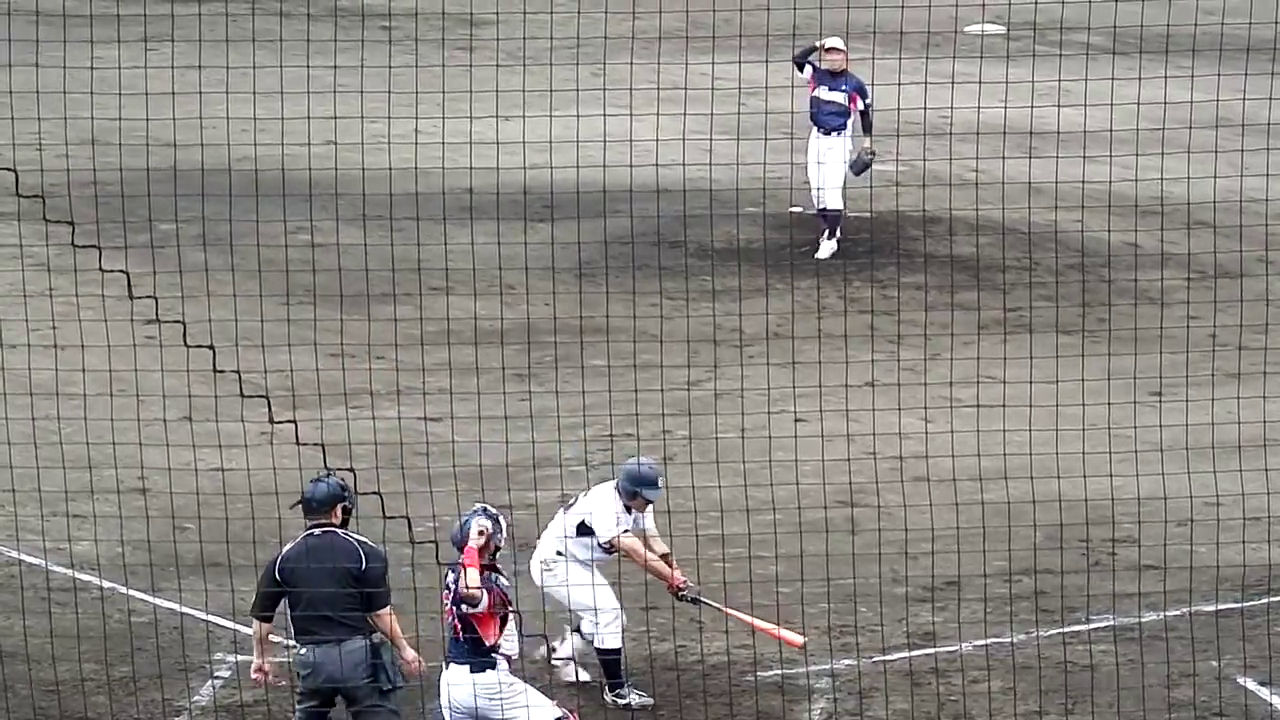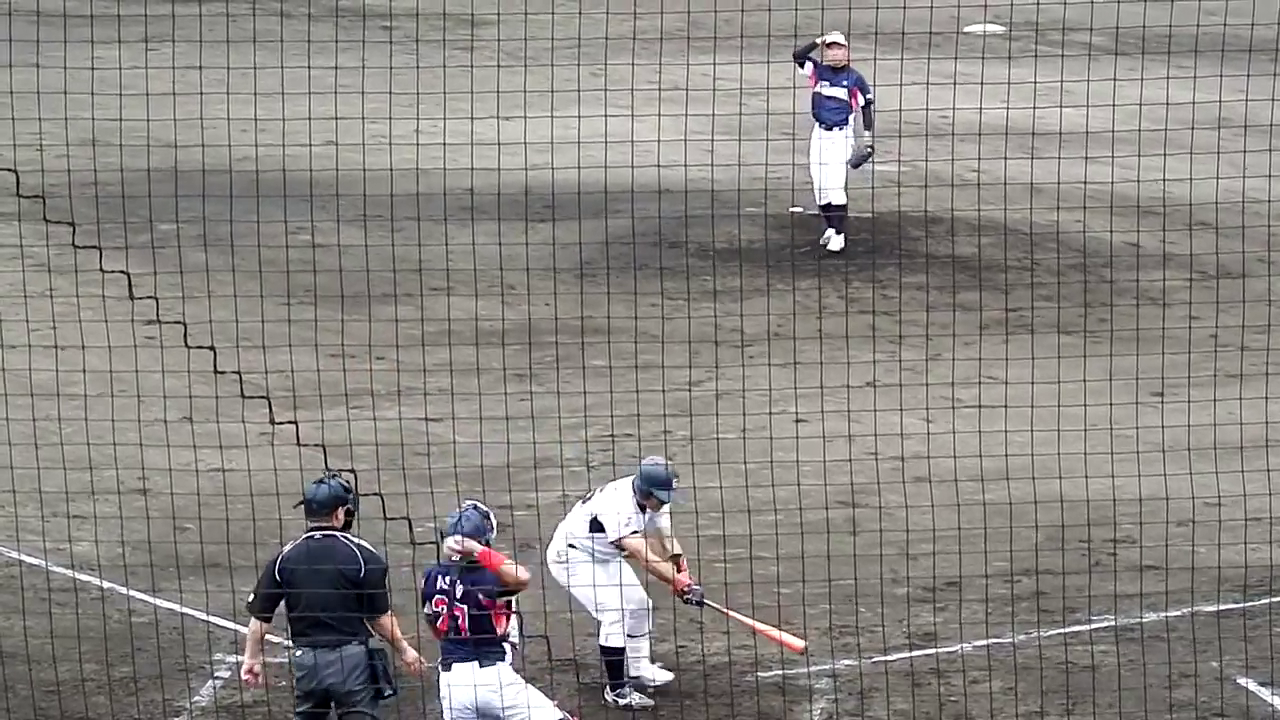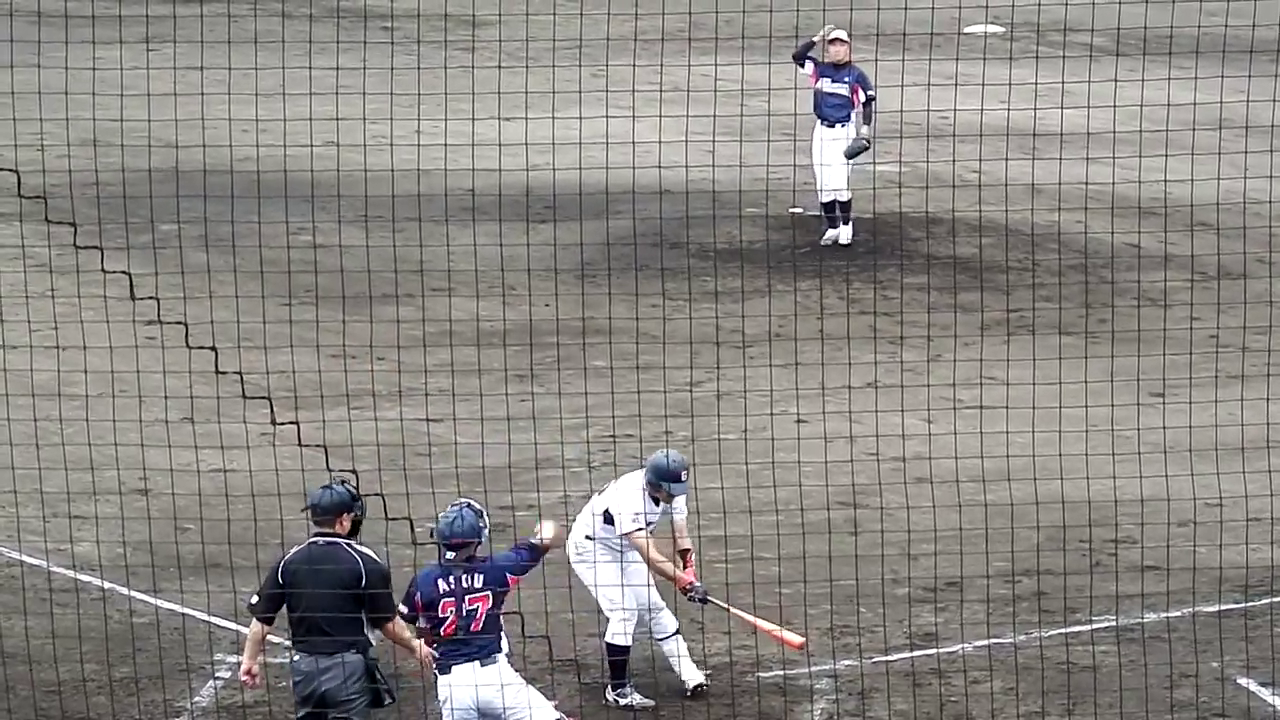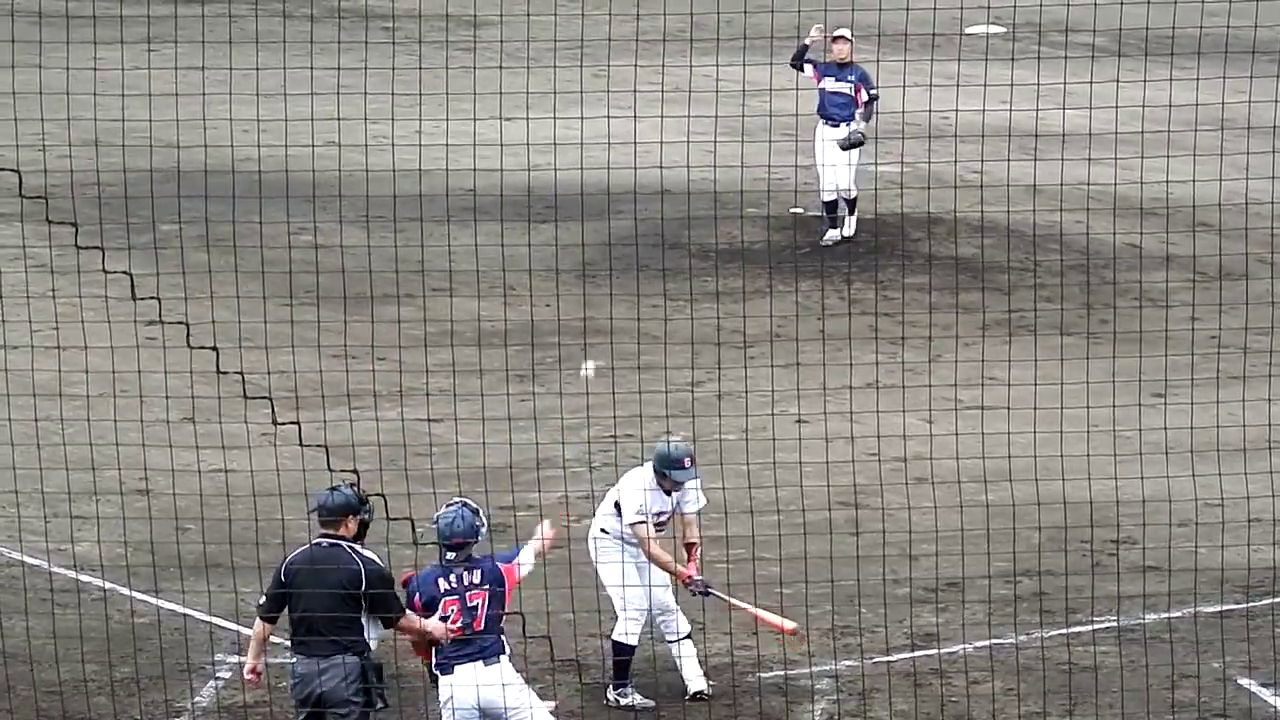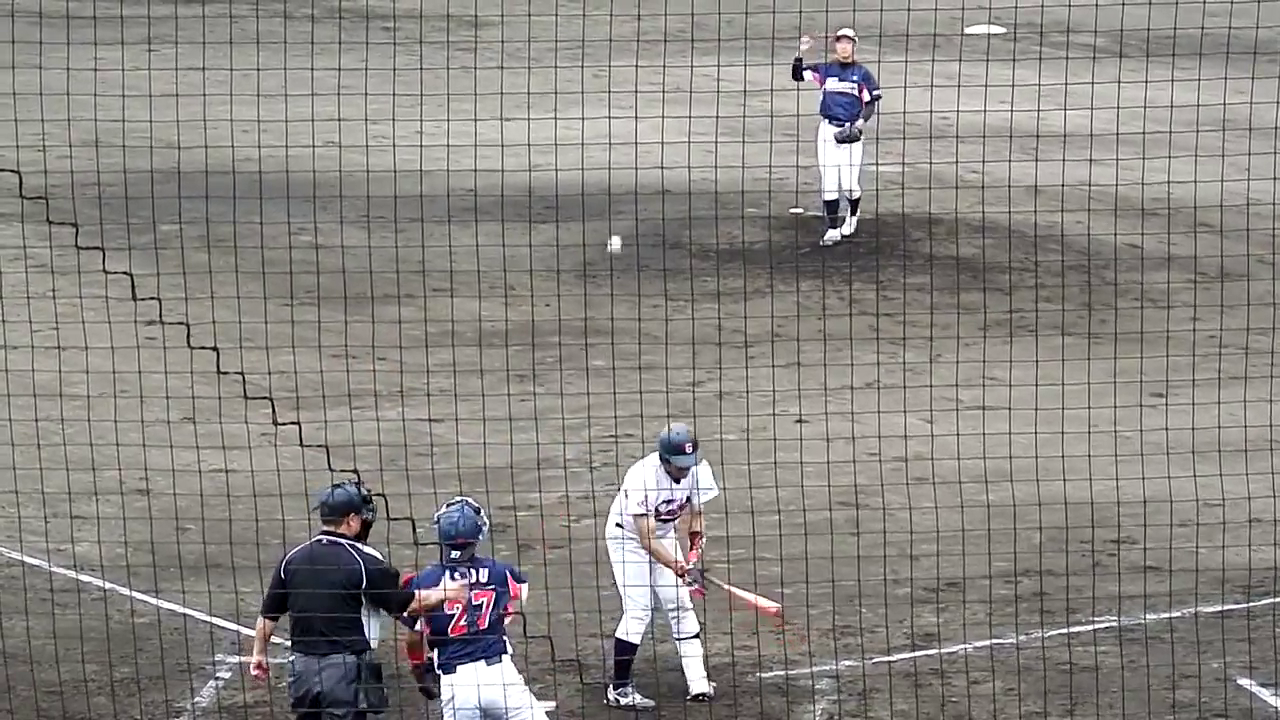
dt=0.1s
person 1, frame 1
left shoulder: (638, 500)
right shoulder: (604, 508)
left elbow: (653, 541)
right elbow: (638, 554)
left wrist: (675, 573)
right wrist: (674, 581)
left hip: (583, 560)
right hip: (556, 562)
left knee: (607, 611)
right knee: (608, 614)
left ankle: (562, 653)
right ankle: (616, 690)
person 1, frame 2
left shoulder: (651, 499)
right shoulder: (616, 506)
left elbow: (667, 541)
right elbow: (645, 558)
left wrist: (684, 575)
right wrist: (679, 583)
left hip: (601, 556)
right hip: (570, 555)
left knee: (638, 604)
right knee: (614, 612)
left ankle: (639, 668)
right ankle: (617, 690)
person 1, frame 3
left shoulder: (674, 491)
right shoulder: (627, 496)
left elbow: (682, 535)
right elbow: (649, 554)
left wrist: (689, 574)
right wrist: (682, 581)
left hip: (623, 550)
right hip: (591, 548)
left knee: (654, 606)
right knee: (623, 610)
left ankle: (688, 674)
right ankle: (618, 689)
person 1, frame 4
left shoulder: (686, 482)
right shoulder: (635, 487)
left elbow: (690, 528)
right elbow: (649, 547)
left wrist: (693, 567)
right wrist: (684, 575)
left hip: (639, 545)
right hip: (611, 544)
left knee: (667, 608)
right knee: (635, 610)
left ankle: (695, 680)
right ankle: (619, 689)
person 1, frame 5
left shoulder: (699, 470)
right shoulder: (643, 476)
left elbow: (695, 516)
right elbow: (645, 536)
left wrist: (694, 555)
right wrist: (678, 567)
left hip: (666, 541)
right hip: (627, 539)
left knee: (681, 606)
right knee: (638, 608)
left ankle: (697, 681)
right ankle: (620, 688)
person 2, frame 1
left shoulder: (286, 557)
right shoulder: (361, 550)
left elbow: (262, 615)
right elbow: (380, 611)
left wrist: (261, 657)
right wrist: (404, 648)
left hip: (312, 658)
right hip: (356, 653)
person 2, frame 2
left shoulder: (286, 557)
right shoulder: (360, 554)
left elbow: (260, 615)
right elbow: (379, 616)
left wrist: (252, 658)
right wrist: (404, 649)
left hip: (307, 661)
right hip: (351, 659)
person 2, frame 3
left shoulder: (289, 561)
right shoulder: (363, 562)
left elbow: (261, 616)
right elbow: (386, 620)
left wrist: (251, 659)
right wrist: (414, 645)
left hip: (304, 666)
right hip: (348, 666)
person 2, frame 4
left shoulder: (293, 561)
right shoulder: (364, 565)
left elbow: (266, 617)
right elbow: (396, 620)
left wrist: (254, 657)
right wrist: (429, 628)
left hip: (303, 668)
right hip: (346, 669)
person 2, frame 5
left shoulder: (293, 558)
right shoulder: (363, 562)
left elbow: (268, 614)
right elbow: (407, 604)
left wrist: (259, 653)
right wrist: (443, 592)
left hip: (301, 666)
right hip: (344, 669)
person 3, frame 1
left shoulder: (854, 83)
right shoulder: (817, 75)
left elbow: (865, 112)
right elbow: (797, 59)
left wrist: (867, 142)
right wrist: (819, 45)
left hip: (840, 141)
right hip: (817, 138)
left knee: (833, 190)
right knee: (817, 192)
left ankle: (832, 240)
right ankle: (830, 229)
person 3, frame 2
left shoulder: (855, 78)
right shoulder: (819, 71)
left elbow: (866, 107)
right elbow: (797, 56)
left wrist: (867, 136)
right wrist: (819, 41)
left hip: (842, 136)
right hip: (819, 135)
left knee: (835, 186)
right knee: (819, 189)
left ankle: (839, 235)
right ankle: (832, 227)
person 3, frame 3
left shoulder: (857, 75)
right shoulder: (821, 69)
left elbow: (868, 104)
right elbow: (797, 58)
left wrist: (865, 129)
right wrist: (817, 39)
left hip: (844, 133)
right hip: (822, 132)
left knee: (839, 183)
right knee: (823, 185)
left ankle: (846, 224)
right ankle: (832, 227)
person 3, frame 4
left shoulder: (860, 74)
right shoulder: (823, 69)
left elbow: (870, 103)
right elbow: (795, 62)
left wrist: (863, 125)
right wrist: (809, 40)
left hip: (847, 131)
right hip: (824, 131)
left knee: (844, 183)
right knee: (826, 184)
left ankle: (851, 215)
right ankle: (833, 228)
person 3, frame 5
left shoulder: (863, 73)
right shoulder: (826, 69)
left elbow: (871, 104)
right elbow: (798, 75)
left wrist: (861, 122)
right wrist: (800, 54)
left hip: (851, 132)
right hip: (828, 130)
left knee: (850, 183)
right knee: (828, 182)
left ankle: (852, 216)
right ankle: (833, 229)
person 4, frame 1
left shoulder: (456, 572)
right shoulder: (486, 582)
right elbow: (470, 593)
right wrist: (472, 546)
left hip: (452, 680)
right hip: (489, 682)
person 4, frame 2
left shoulder: (433, 576)
right shoulder: (487, 579)
right elbow: (521, 579)
right wrist: (477, 550)
left hip: (451, 680)
right hip: (493, 678)
person 4, frame 3
left shoulder: (422, 581)
right shoulder: (495, 570)
left elbow: (411, 626)
right elbow: (547, 539)
left hip: (452, 682)
right hip: (496, 675)
person 4, frame 4
left shoulder: (420, 583)
right shoulder: (495, 570)
right elbow: (537, 547)
left wrist: (431, 662)
right wrist: (544, 533)
left hip: (453, 683)
right hip: (498, 675)
person 4, frame 5
left shoulder: (424, 582)
right shoulder: (498, 572)
left elbow: (414, 638)
right elbow: (523, 591)
left wrist: (420, 668)
left hip: (456, 682)
right hip: (500, 674)
